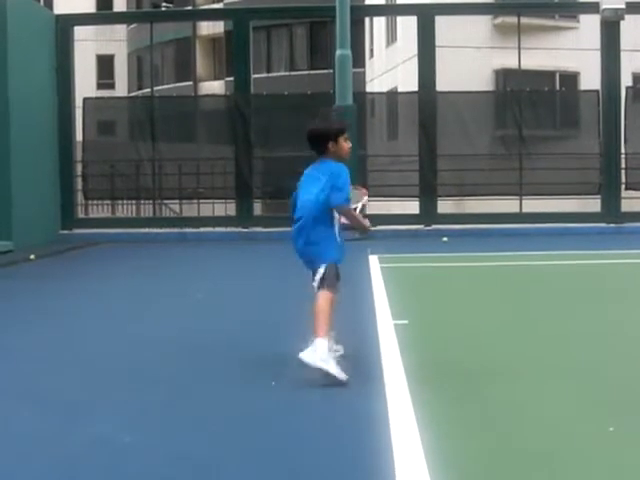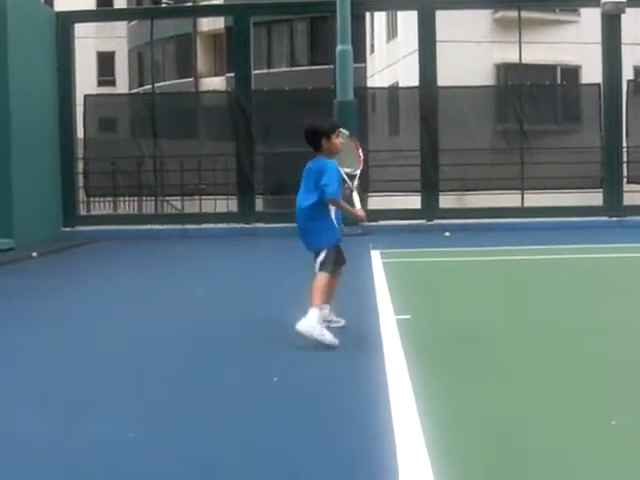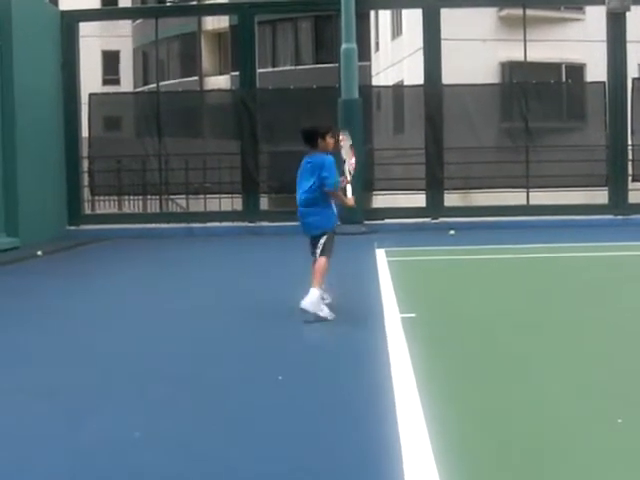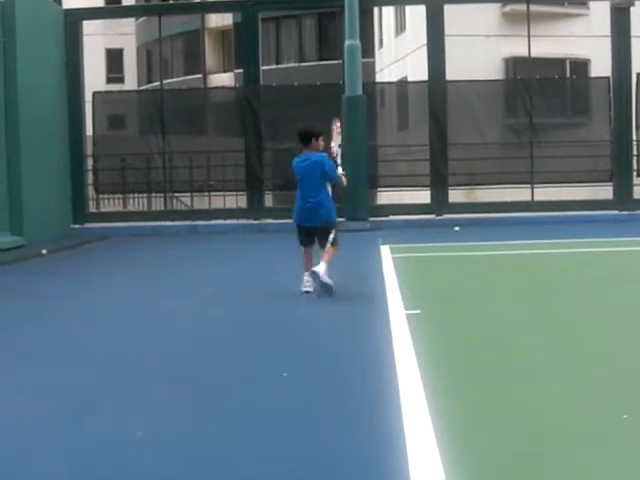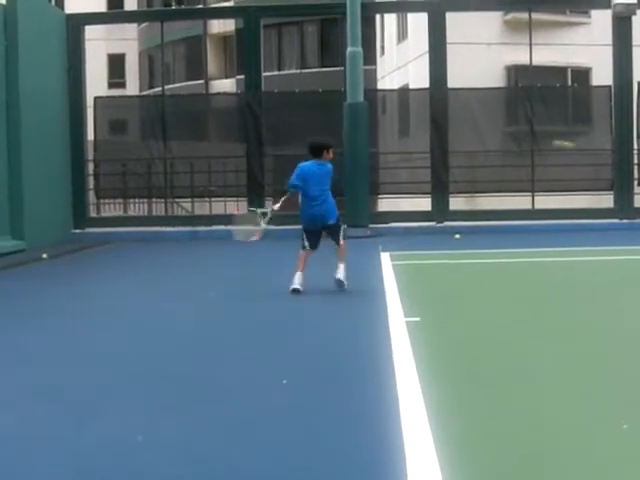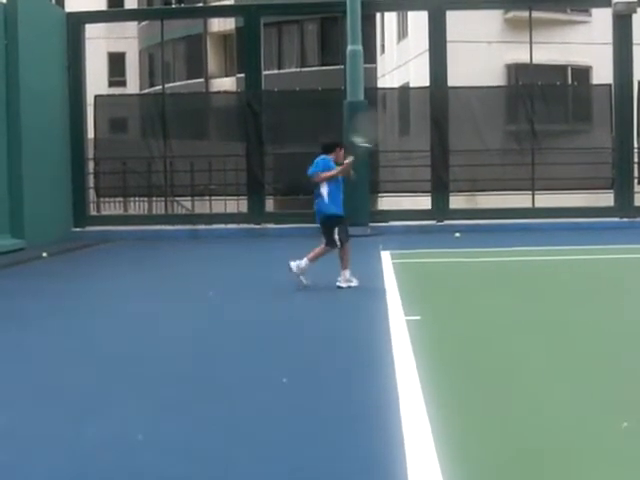
dt=0.5s
person 1, frame 1
left shoulder: (312, 171)
right shoulder: (338, 170)
right elbow: (340, 206)
right wrist: (360, 222)
left hip: (306, 237)
right hip: (322, 239)
left knee: (327, 288)
right knee: (327, 290)
left ankle: (324, 342)
right ankle: (318, 349)
person 1, frame 2
left shoulder: (313, 166)
right shoulder: (328, 167)
right elbow: (332, 198)
right wrist: (354, 212)
left hip: (315, 225)
right hip: (322, 228)
left knee: (336, 265)
right knee: (325, 269)
left ankle: (323, 312)
right ankle: (312, 320)
person 1, frame 3
left shoulder: (306, 162)
right shoulder: (326, 160)
right elbow: (330, 188)
left wrist: (338, 183)
right wrist: (346, 201)
left hip: (308, 216)
right hip: (322, 216)
left knee: (319, 254)
right knee: (323, 256)
left ankle: (318, 293)
right ankle: (313, 298)
person 1, frame 4
left shoulder: (296, 162)
right shoulder: (322, 159)
right elbow: (336, 180)
left wrist: (335, 175)
right wrist: (341, 177)
left hip: (302, 212)
right hip: (323, 212)
left knee: (307, 245)
right knee: (331, 244)
left ankle: (307, 281)
right ankle: (321, 269)
person 1, frame 5
left shoulder: (302, 167)
right shoulder: (329, 168)
left elbow: (293, 187)
left hip: (309, 216)
right hip: (329, 213)
left knee: (306, 248)
right knee: (340, 241)
left ankle: (297, 281)
right ankle: (340, 273)
person 1, frame 6
left shoulder: (329, 163)
right shoulder: (323, 160)
left elbow: (337, 182)
right elbow: (315, 177)
left wrist: (344, 169)
right wrist: (340, 170)
left hip: (332, 210)
right hip: (328, 209)
left knee: (331, 243)
right knee: (343, 242)
left ankle: (301, 265)
right ankle: (345, 277)
